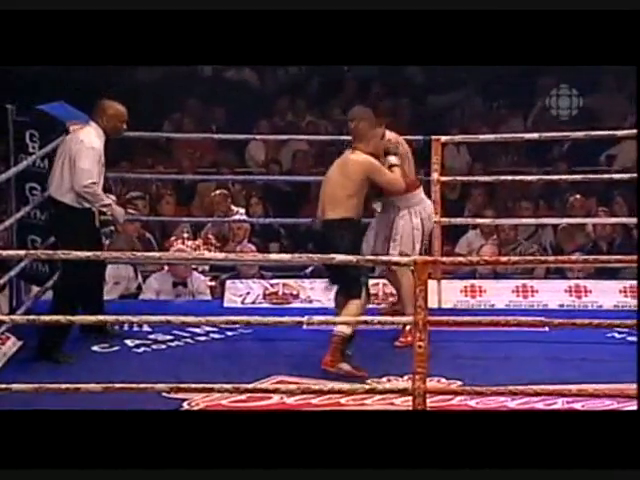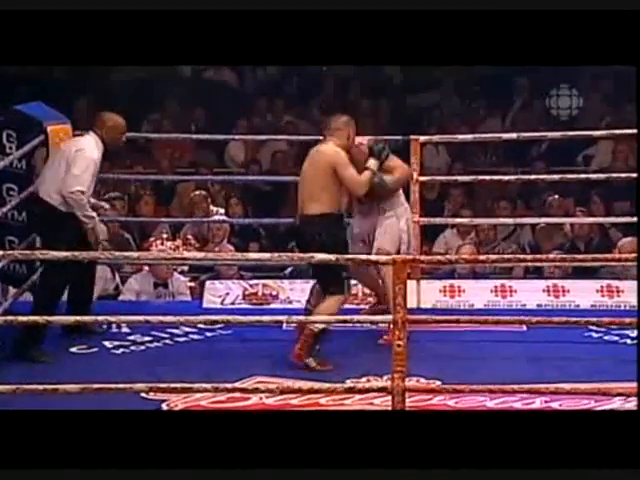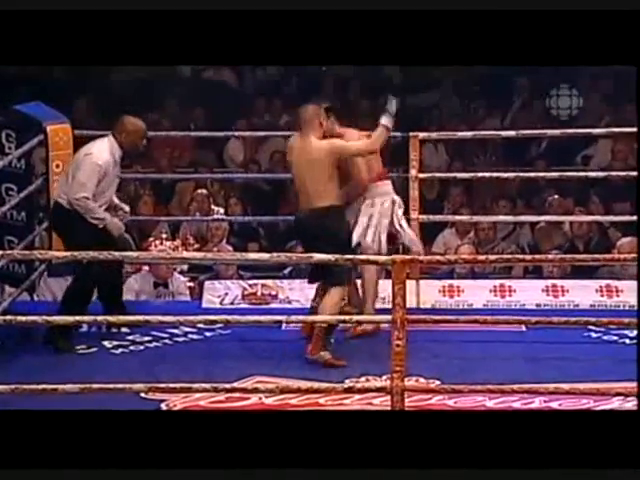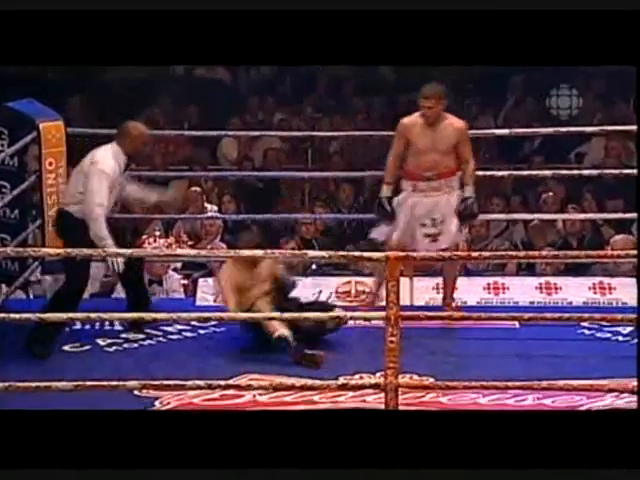
dt=0.7s
person 1, frame 1
left shoulder: (83, 137)
right shoulder: (90, 143)
right elbow: (84, 186)
left wrist: (103, 198)
right wrist: (111, 207)
left hip: (76, 212)
right hip: (71, 215)
left knee: (94, 267)
right knee: (73, 278)
left ankle: (94, 322)
right ankle: (49, 345)
person 1, frame 2
left shoulder: (83, 145)
right shoulder: (89, 152)
right elbow: (72, 193)
left wrist: (92, 203)
right wrist: (94, 222)
left hip: (61, 213)
right hip: (53, 214)
left knee: (86, 262)
right knee: (55, 276)
left ankle: (76, 321)
right ankle: (28, 342)
person 1, frame 3
left shoulder: (111, 152)
right shoulder: (98, 157)
right elbow: (79, 198)
left wrist: (115, 204)
right wrist: (108, 221)
left hip: (85, 214)
right hip: (70, 215)
left knee: (112, 260)
right knee: (90, 271)
left ankle: (116, 315)
right ankle: (59, 331)
person 1, frame 4
left shoulder: (117, 160)
right shoulder: (103, 166)
left elbow: (125, 190)
right elbow: (93, 209)
left wrist: (160, 197)
right wrist: (107, 248)
left hip: (95, 221)
right hip: (74, 222)
left knee: (131, 262)
right knee: (76, 282)
right ankle: (40, 337)
person 2, frame 1
left shoulder: (346, 157)
right shoulder: (367, 163)
right elbow: (399, 186)
right wrist: (393, 159)
left hip: (324, 230)
right hip: (342, 231)
left knee: (345, 284)
right knee: (357, 296)
left ankle: (340, 334)
right ankle: (334, 356)
person 2, frame 2
left shoulder: (315, 152)
right shoulder: (335, 153)
right elbow: (358, 188)
right wrist: (374, 162)
left hip: (306, 227)
right hip: (325, 228)
left knee: (324, 281)
right knee: (337, 294)
left ankle: (306, 327)
right ankle: (303, 350)
person 2, frame 3
left shoulder: (294, 145)
right shoulder: (329, 147)
right elbow: (373, 145)
right wrist: (388, 115)
left hip: (305, 222)
right hip: (327, 220)
left knee: (328, 275)
right knee: (339, 283)
left ankle: (317, 323)
right ankle: (317, 345)
person 2, frame 4
left shoulder: (263, 260)
right shoulder: (227, 275)
left elbow: (285, 283)
right elbow: (232, 310)
right knee: (262, 304)
right ankle: (296, 348)
person 3, frame 1
left shoulder: (390, 141)
left elbow: (404, 177)
left hip: (409, 206)
right hip: (391, 204)
right knee: (377, 252)
right ankle: (403, 302)
person 3, frame 2
left shoulder: (363, 149)
left elbow: (405, 171)
left wrist: (386, 182)
left hip: (390, 209)
right hip: (366, 212)
left knee: (386, 263)
right knee: (354, 263)
right ankle: (383, 299)
person 3, frame 3
left shoulder: (350, 139)
right shoulder: (342, 141)
left elbow: (362, 179)
left hip: (377, 197)
right hip: (367, 199)
left knee: (367, 256)
left ankle: (369, 317)
person 3, frame 4
left shoulder: (458, 128)
right shoulder: (407, 125)
left elbow: (467, 161)
right elbow: (393, 159)
left wrist: (469, 194)
right wrist: (385, 192)
left hip: (447, 192)
right hip: (414, 192)
left knee: (451, 250)
right knee: (395, 246)
left ankle: (447, 299)
right ankle: (375, 296)
